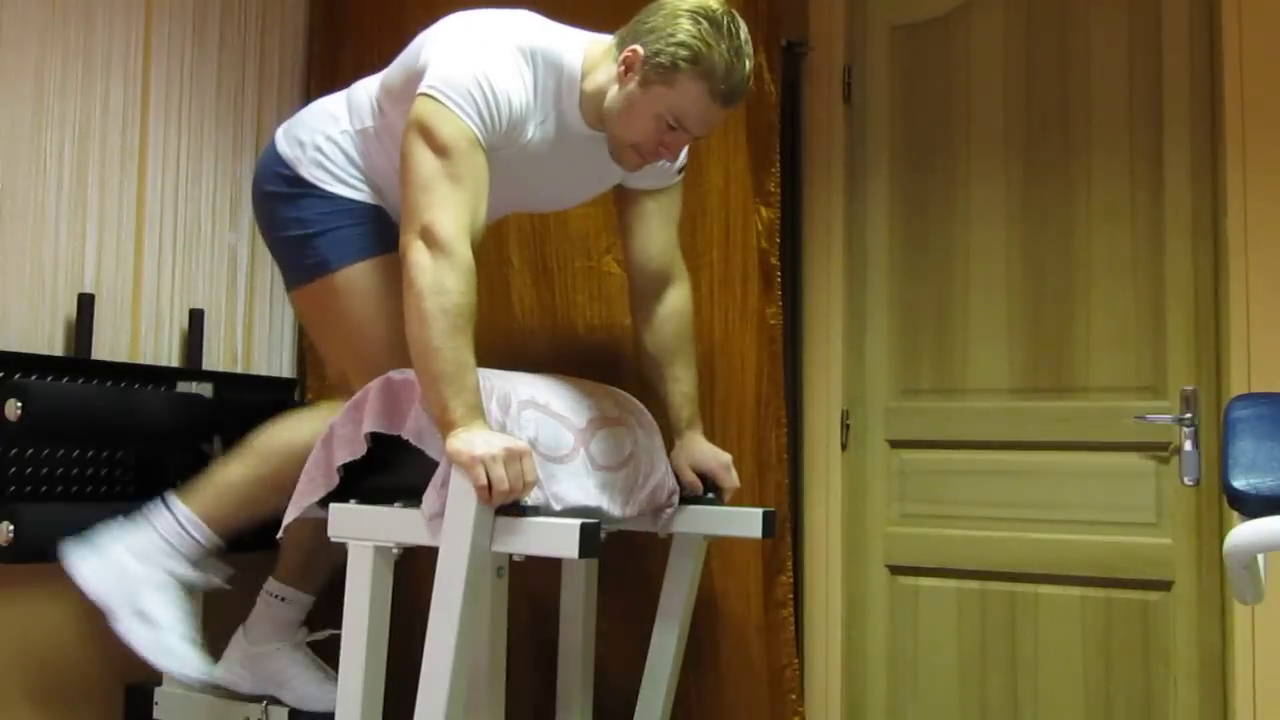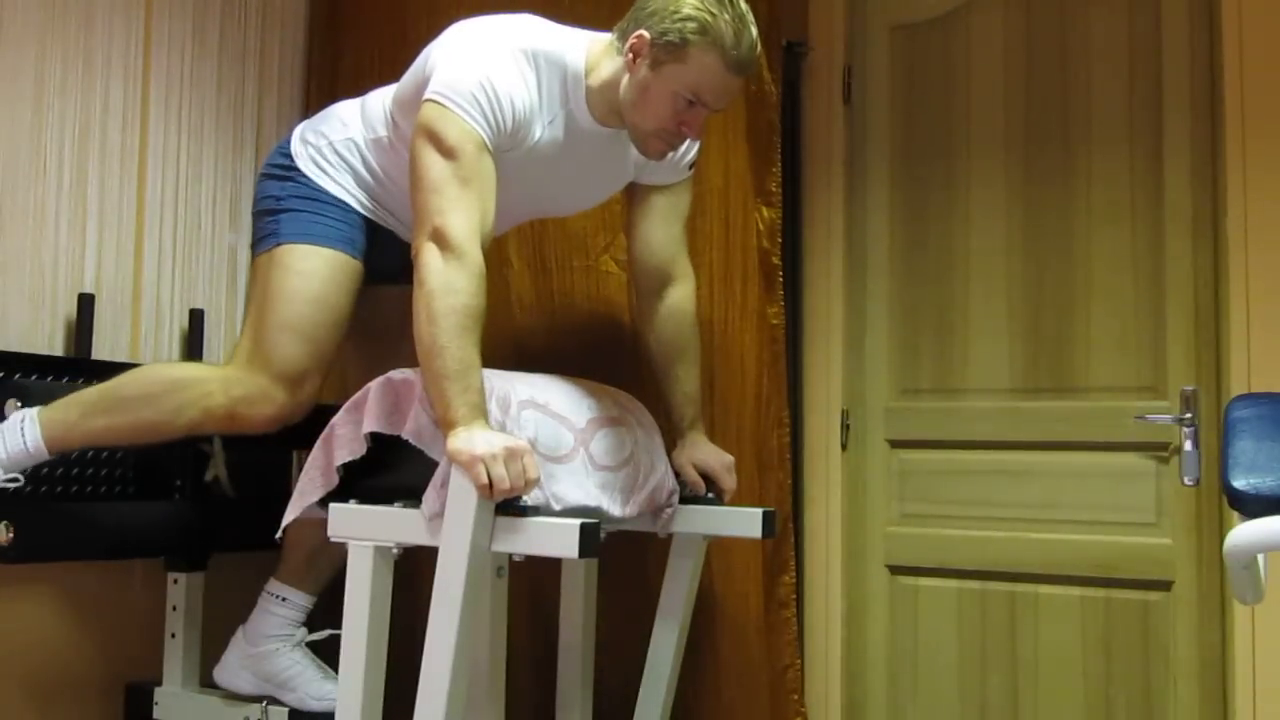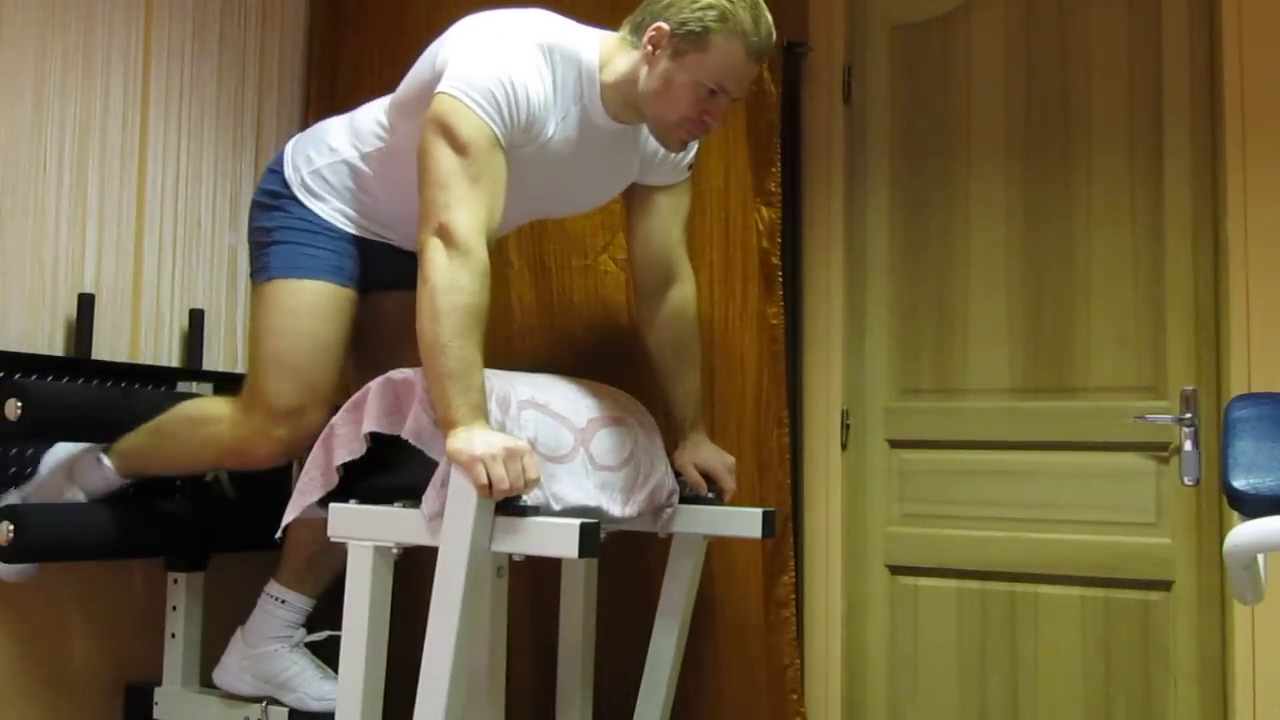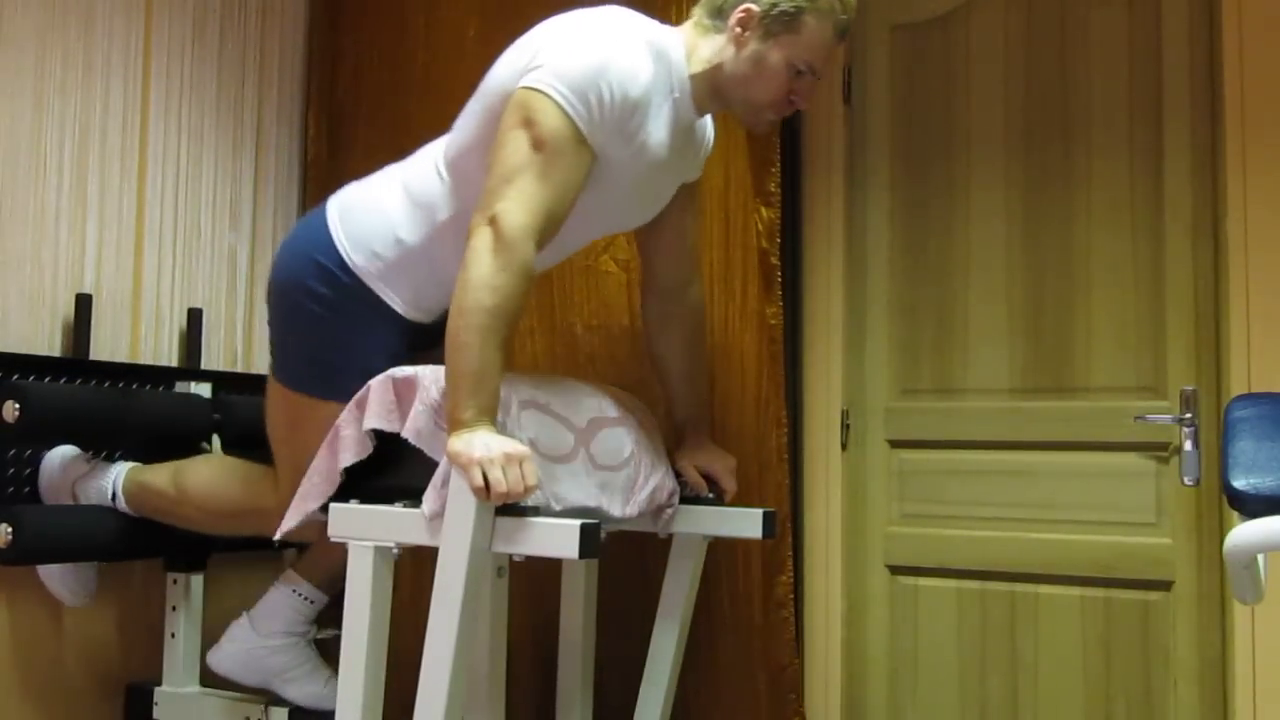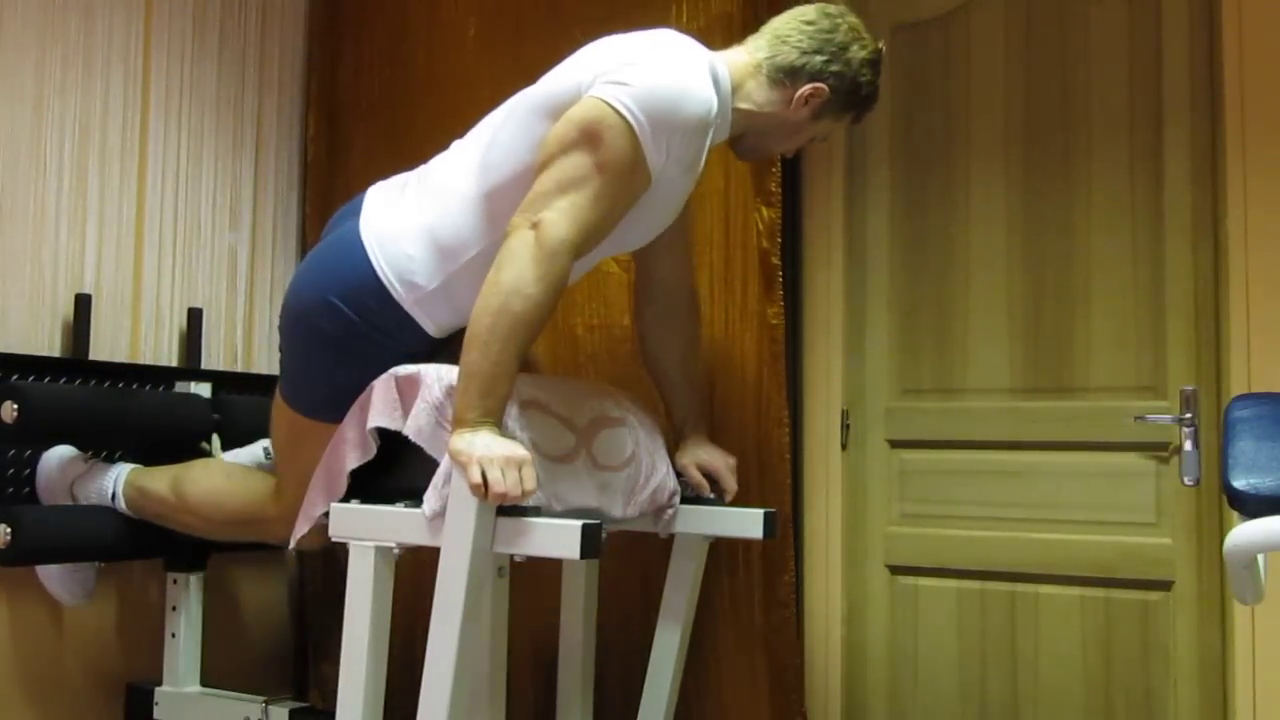
dt=0.7s
person 1, frame 1
left shoulder: (660, 129)
right shoulder: (489, 64)
left elbow: (660, 287)
right elbow: (433, 244)
left wrist: (685, 433)
right wrist: (462, 427)
left hip: (393, 200)
right hip: (321, 178)
left ankle: (265, 641)
right ankle: (152, 551)
person 1, frame 2
left shoulder: (664, 138)
right shoulder: (493, 67)
left elbow: (666, 285)
right elbow: (449, 247)
left wrist: (689, 431)
right wrist: (465, 425)
left hip: (409, 231)
right hip: (332, 181)
right knee: (265, 392)
left ankle: (267, 642)
person 1, frame 3
left shoulder: (662, 140)
left elbow: (666, 285)
right elbow: (455, 243)
left wrist: (690, 433)
right wrist: (464, 424)
left hip: (405, 243)
right hip: (323, 202)
right knee: (282, 426)
left ankle: (264, 644)
right ankle: (79, 473)
person 1, frame 4
left shoulder: (690, 126)
left elbow: (673, 290)
right elbow: (505, 237)
left wrist: (692, 434)
right wrist: (471, 426)
left hip: (422, 293)
right hip: (348, 273)
right knee: (307, 501)
left ankle: (269, 636)
right ankle: (90, 482)
person 1, frame 5
left shoulder: (686, 111)
right shoulder: (672, 91)
left elbow: (666, 287)
right elbow: (540, 242)
left wrist: (691, 432)
right wrist: (475, 427)
left hip: (396, 254)
right hip: (367, 294)
right knee: (299, 513)
left ankle: (281, 450)
right ankle: (92, 480)
